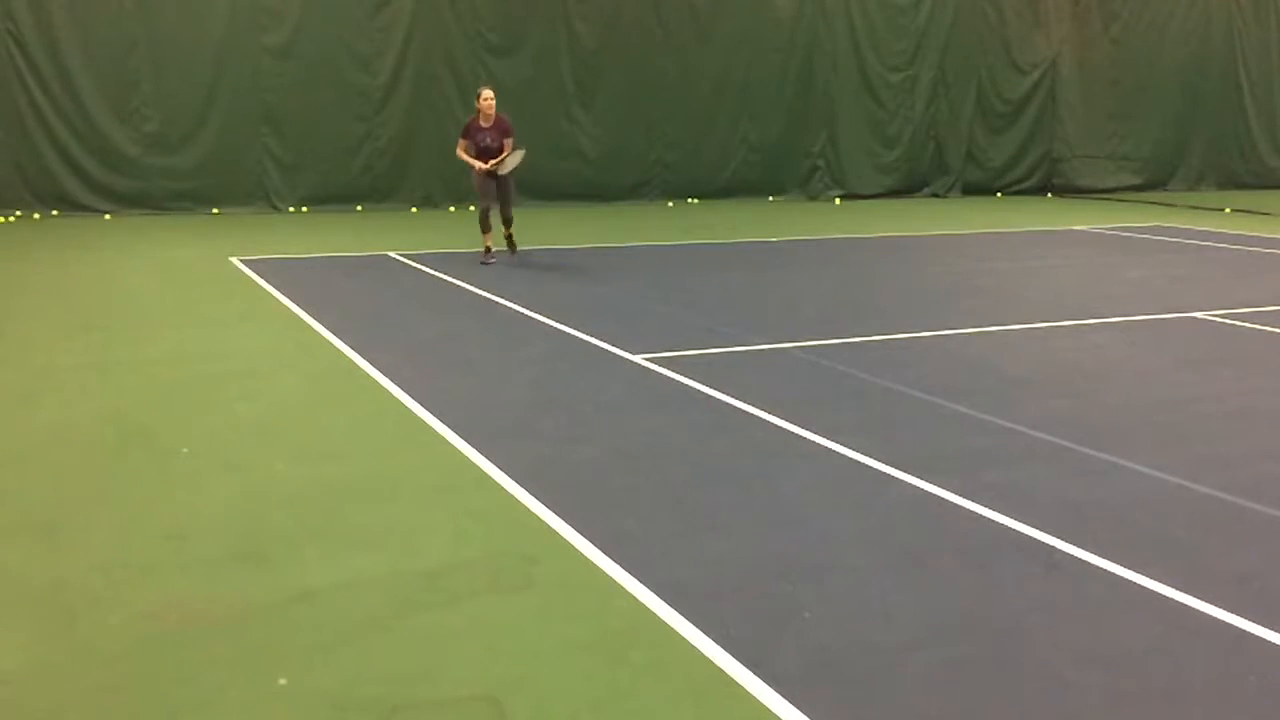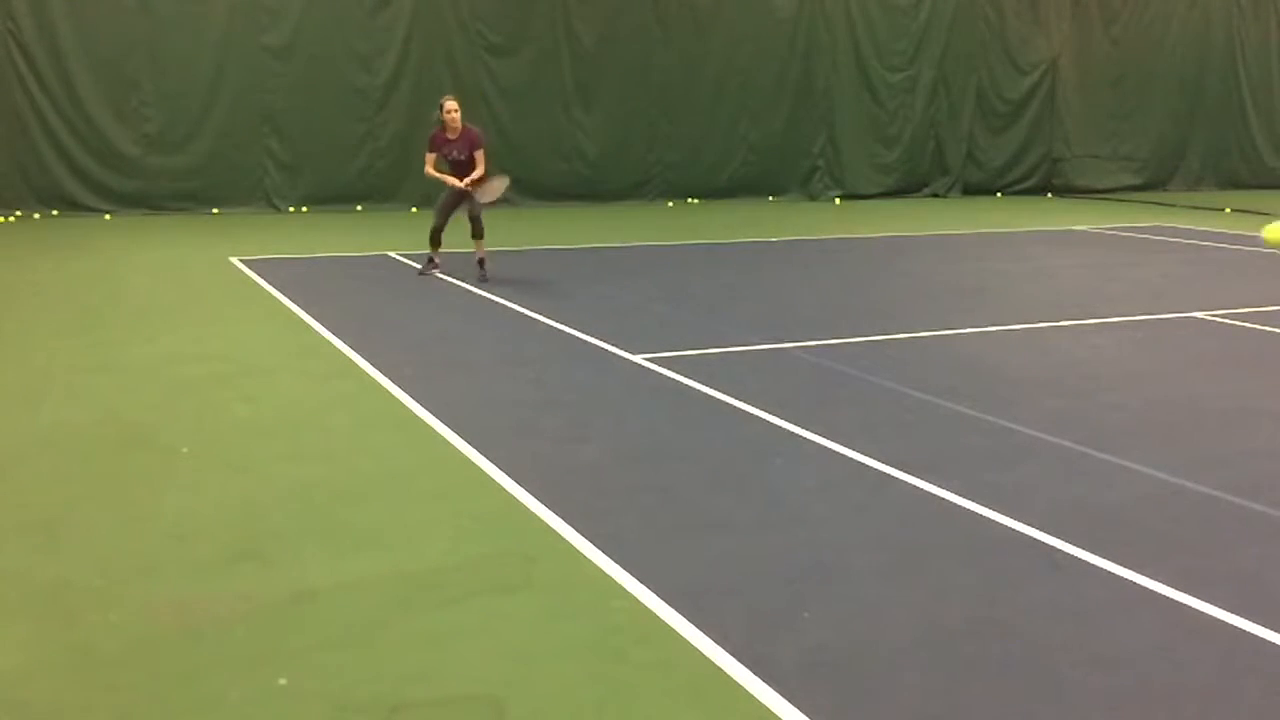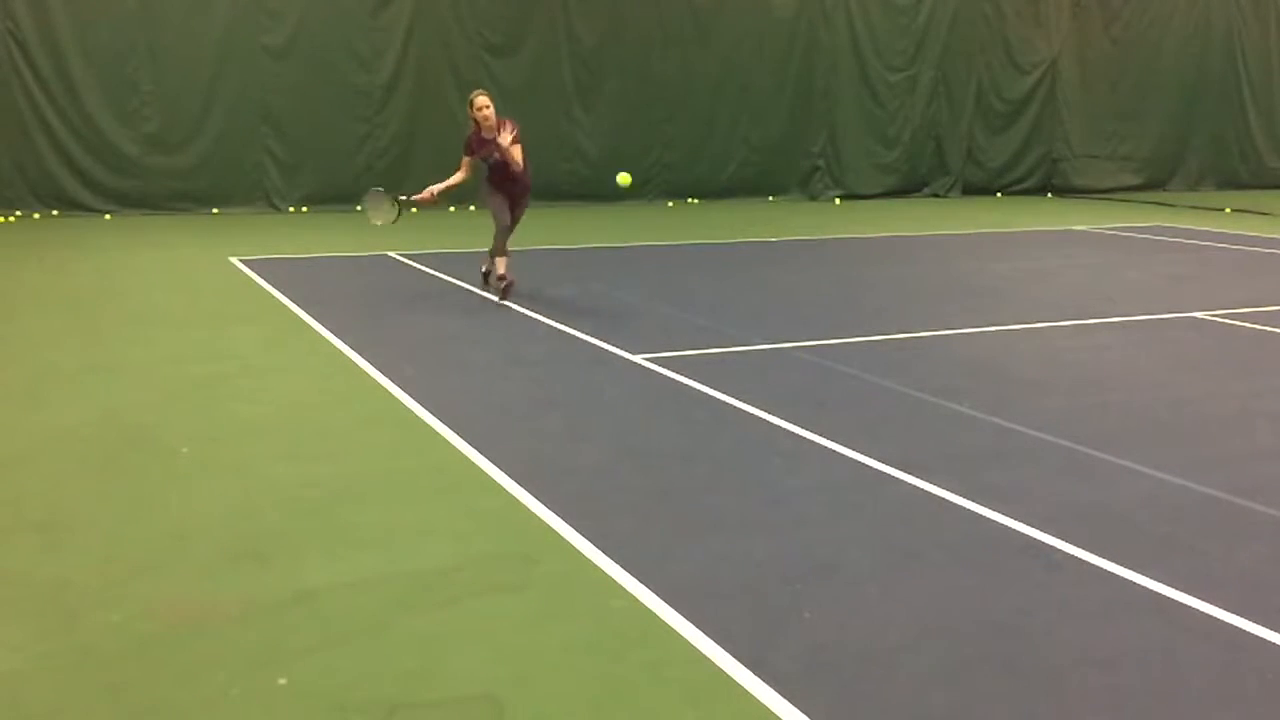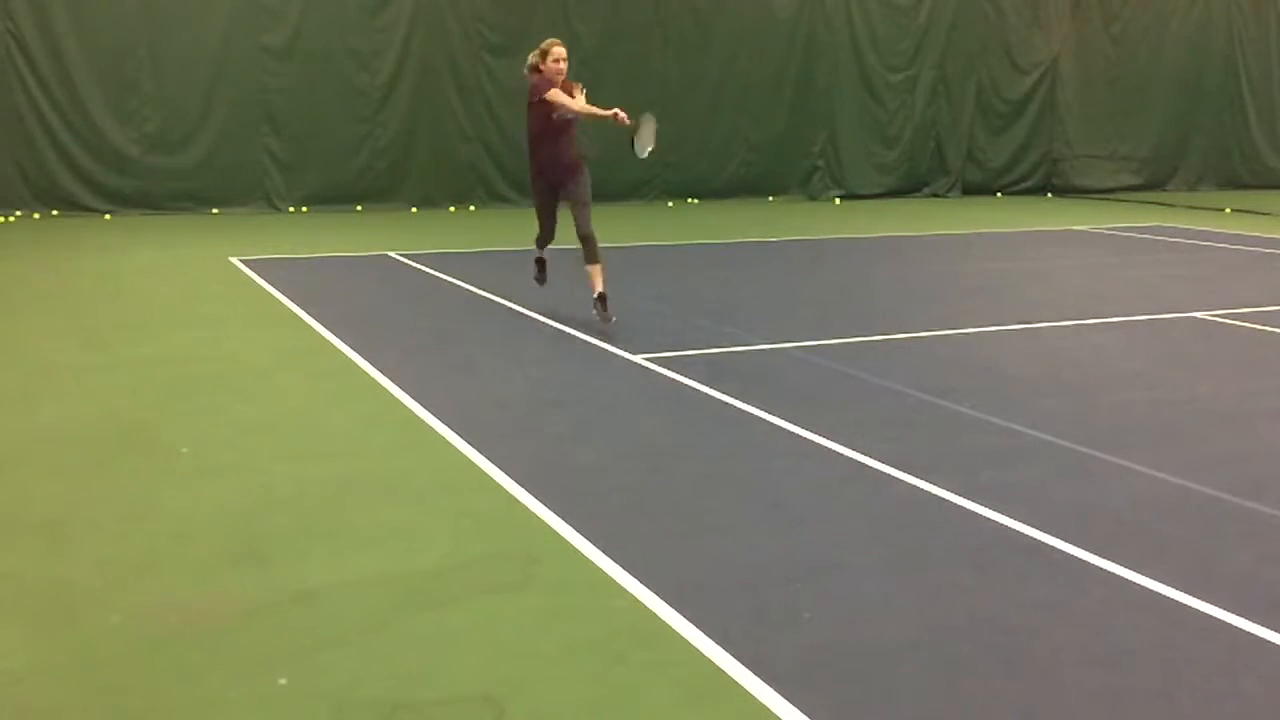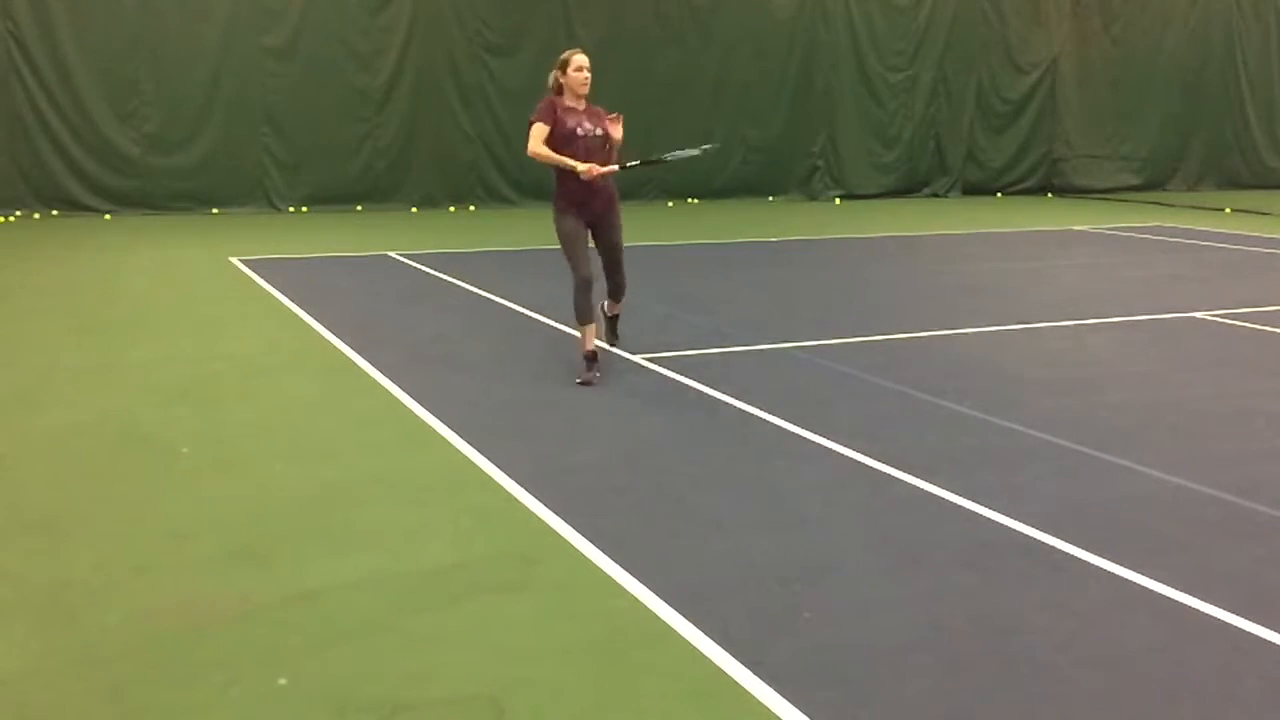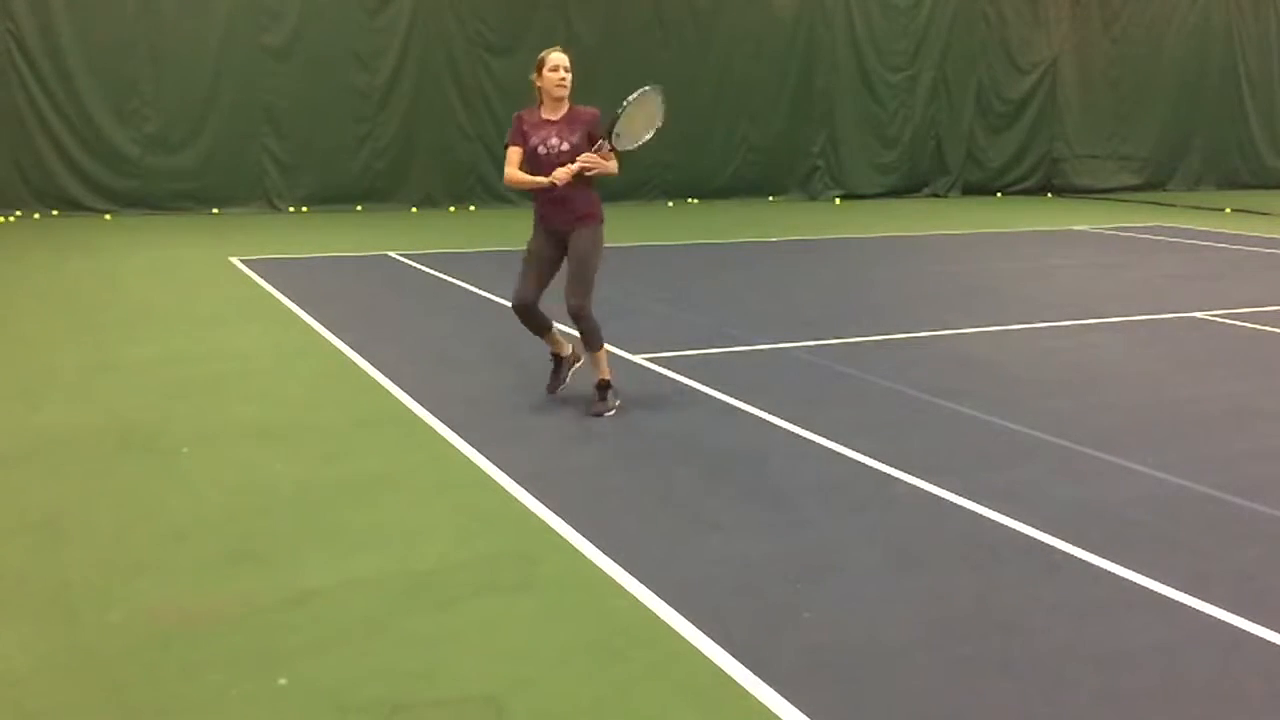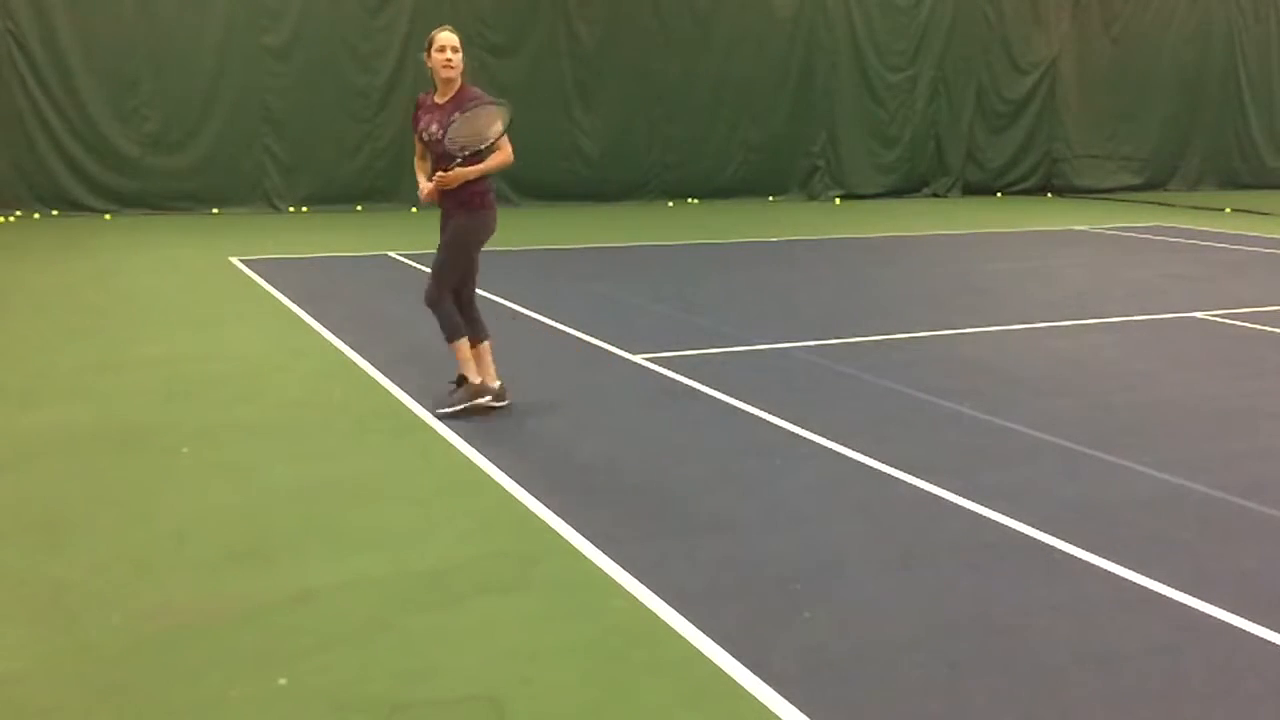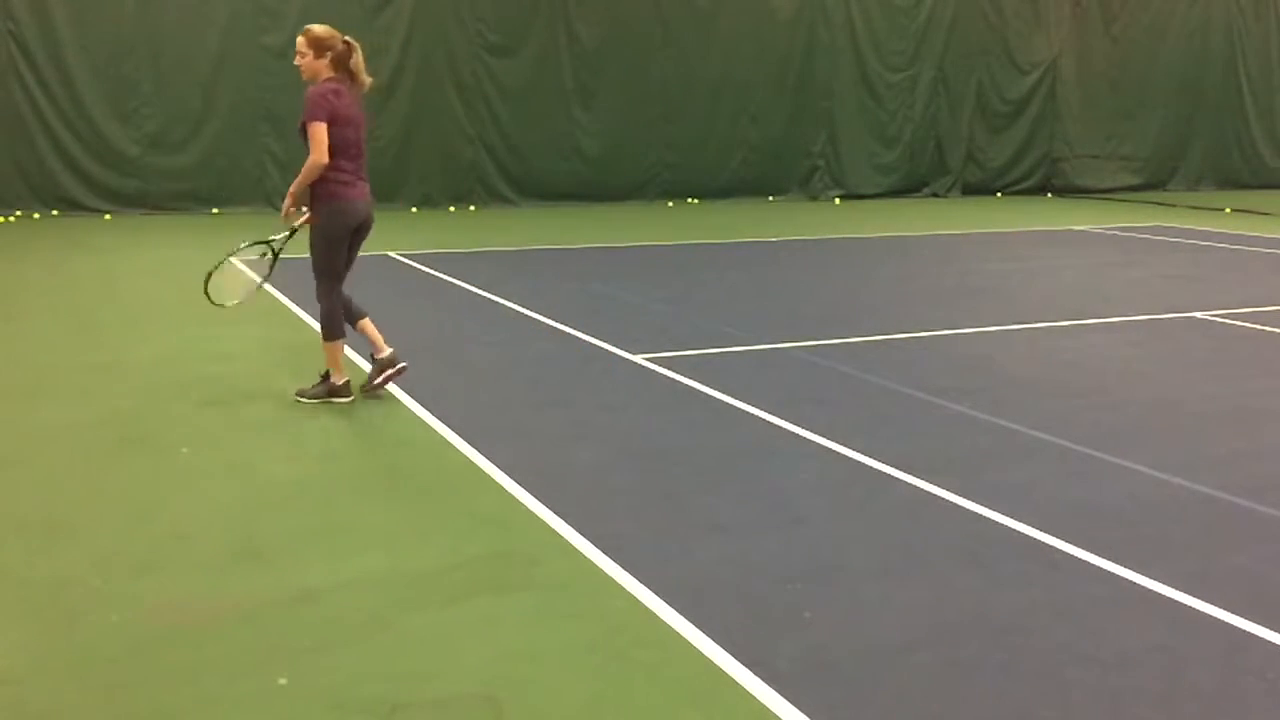
dt=0.5s
person 1, frame 1
left shoulder: (504, 123)
right shoulder: (471, 125)
left elbow: (507, 153)
right elbow: (460, 150)
left wrist: (495, 162)
right wrist: (474, 162)
right hip: (480, 171)
left knee: (506, 212)
right knee: (484, 207)
left ankle: (508, 234)
right ankle: (488, 248)
person 1, frame 2
left shoulder: (472, 134)
right shoulder: (436, 137)
left elbow: (481, 167)
right elbow: (428, 169)
left wrist: (469, 180)
right wrist: (446, 178)
left hip: (475, 185)
right hip: (454, 185)
left knee: (474, 214)
right knee: (437, 224)
left ankle: (481, 261)
right ankle: (434, 260)
person 1, frame 3
left shoulder: (509, 129)
right shoulder: (473, 138)
left elbow: (518, 167)
right elbow: (463, 173)
left wrist: (506, 148)
right wrist: (438, 188)
left hip: (520, 190)
right hip: (495, 189)
left knee: (503, 234)
right knee: (503, 223)
left ankle: (487, 270)
right ankle: (501, 279)
person 1, frame 4
left shoulder: (570, 89)
right shoulder: (538, 86)
right elbow: (572, 107)
left wrist: (581, 106)
right wrist: (609, 113)
left hip: (574, 171)
right hip: (543, 174)
left knee: (585, 231)
right knee: (547, 232)
left ankle: (600, 296)
right ankle: (540, 255)
person 1, frame 5
left shoulder: (600, 114)
right shoulder: (550, 107)
right elbow: (534, 148)
left wrist: (617, 142)
right wrist: (576, 165)
left hip: (605, 205)
right hip: (570, 209)
left knee: (617, 278)
right knee: (583, 277)
left ankle: (610, 310)
right ankle: (589, 355)
person 1, frame 6
left shoulder: (588, 117)
right shoulder: (523, 122)
left elbow: (612, 166)
right elbow: (510, 175)
left wrist: (596, 165)
right wrist: (548, 179)
left hip: (584, 223)
right hip: (546, 226)
left knee: (577, 305)
right knee: (523, 302)
left ankle: (605, 384)
right ankle: (563, 353)
person 1, frame 7
left shoulder: (474, 100)
right shoulder: (424, 105)
left elbow: (506, 155)
right elbow: (421, 157)
left wrist: (465, 174)
right wrist: (425, 183)
left hip: (473, 212)
right hip: (452, 213)
left knee: (437, 295)
right knee: (460, 298)
left ankle: (472, 382)
right ankle: (490, 384)
person 1, frame 8
left shoulder: (318, 95)
right shoulder: (350, 95)
left elbow: (319, 159)
left wrist: (292, 193)
left hip: (335, 205)
right hip: (361, 203)
left knee: (327, 293)
right knee: (333, 290)
left ankle: (337, 380)
right ankle: (384, 353)
